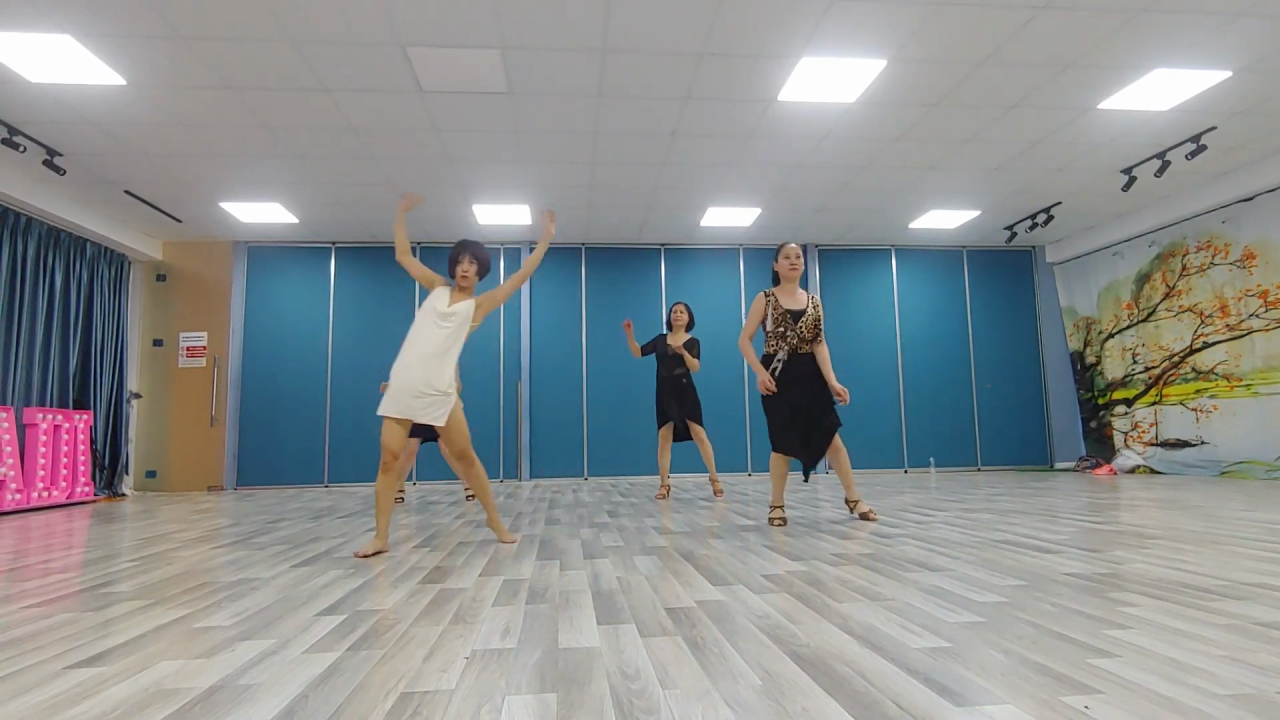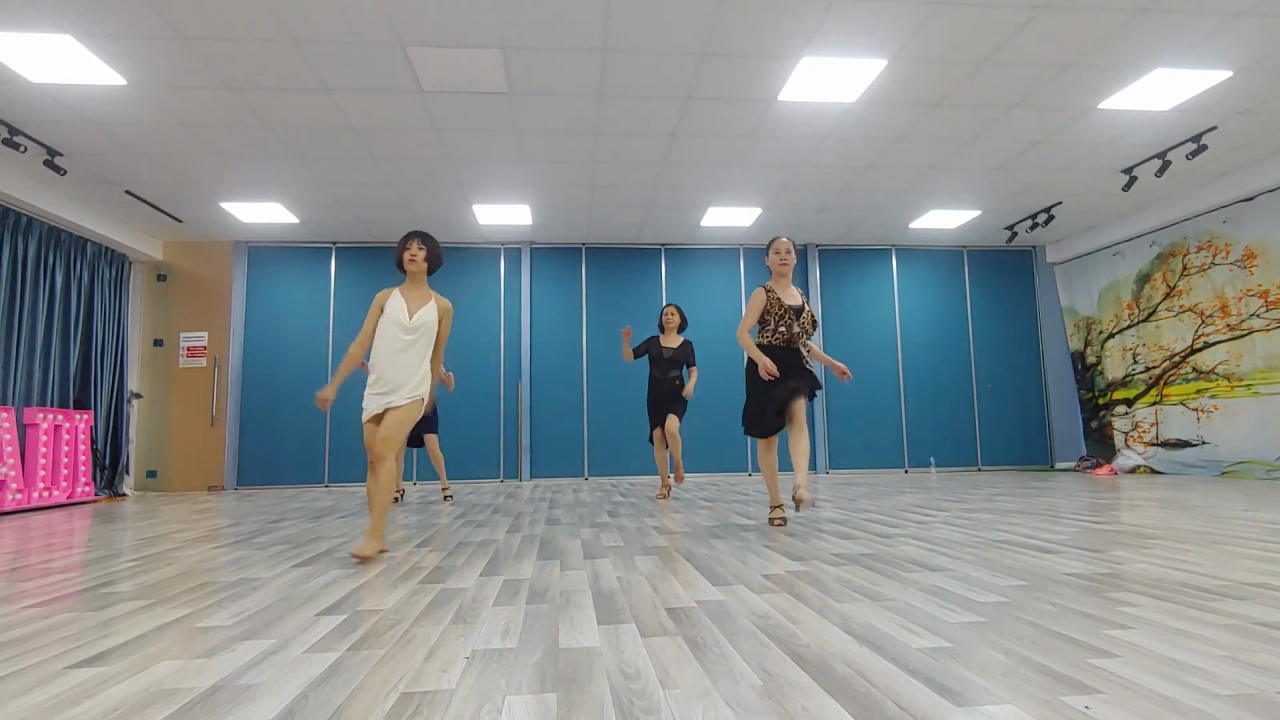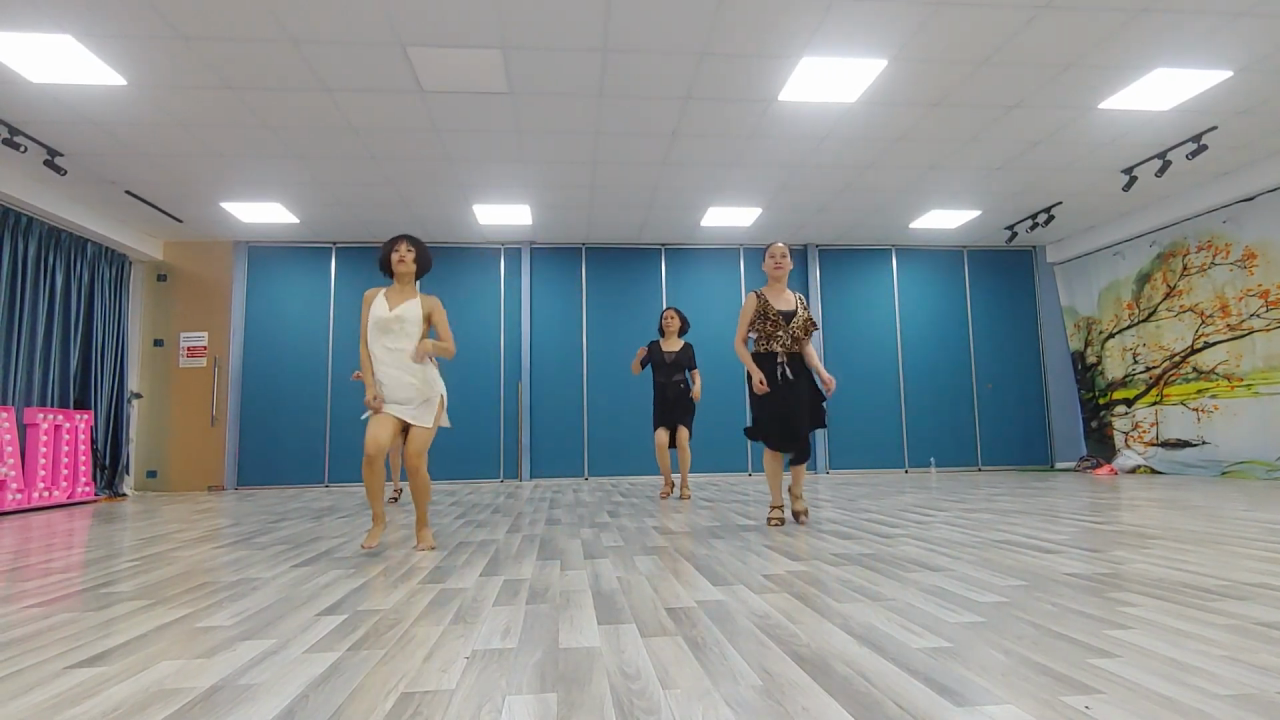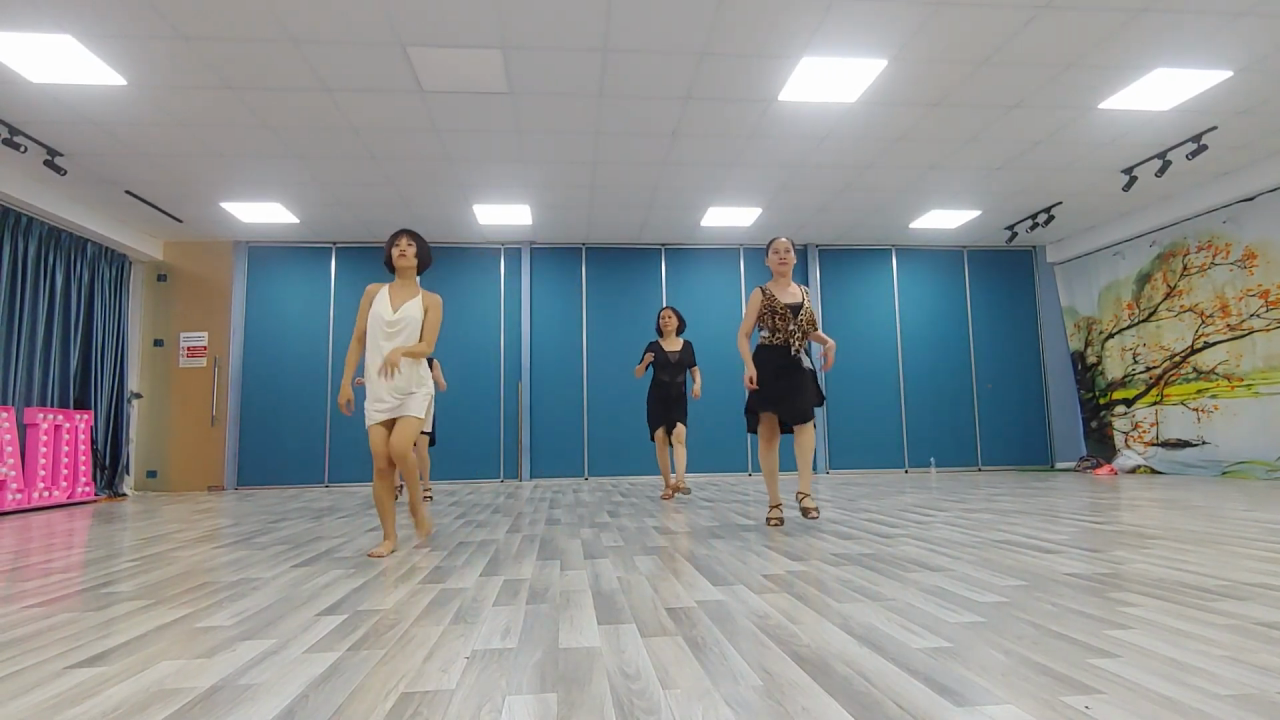
dt=0.4s
person 1, frame 1
left shoulder: (480, 304)
right shoulder: (437, 288)
left elbow: (523, 274)
right elbow: (404, 256)
left wrist: (545, 237)
right wrist: (402, 214)
left hip: (439, 391)
right hip: (403, 384)
left knee: (465, 455)
right knee: (389, 458)
left ankle: (495, 520)
right ankle: (381, 536)
person 1, frame 2
left shoulder: (441, 306)
right shoulder: (385, 297)
right elbow: (361, 344)
left wrist: (432, 393)
right wrist: (333, 385)
left hip: (412, 391)
right hip: (377, 390)
left knee: (384, 446)
right knee: (374, 459)
left ankle: (374, 534)
right ankle: (377, 537)
person 1, frame 3
left shoulder: (429, 304)
right shoulder: (371, 297)
left elbow: (450, 348)
right elbow: (364, 346)
left wrist: (430, 345)
right wrist: (370, 386)
left hip: (424, 393)
right hip: (387, 394)
left knee: (415, 462)
right knee: (372, 452)
left ankle: (423, 527)
right ankle: (378, 521)
person 1, frame 4
left shoulder: (431, 300)
right shoulder: (373, 292)
left elbow: (427, 348)
right elbow: (358, 341)
left wrist: (398, 352)
right wrist: (345, 383)
left hip: (413, 389)
right hip: (378, 393)
left knee: (401, 451)
right knee: (381, 465)
left ankle: (417, 506)
right ankle: (389, 536)
person 2, frame 1
left shoulder: (813, 302)
right shoulder: (764, 299)
left elbow: (819, 344)
right elbow: (744, 340)
left wrist: (832, 381)
right wrist: (759, 372)
left hip: (809, 374)
right hip: (778, 376)
left knee: (829, 436)
right knee: (784, 442)
left ankle: (853, 498)
right ankle: (777, 505)
person 2, frame 2
left shoulder: (800, 295)
right shoulder: (762, 293)
right elbow: (742, 333)
left wrist: (832, 363)
right wrist: (760, 359)
left hip: (794, 363)
right hip: (768, 367)
left knee: (798, 416)
right knee: (767, 435)
left ankle: (801, 485)
right ankle: (775, 504)
person 2, frame 3
left shoulder: (800, 301)
right shoulder: (755, 299)
left elbow: (804, 344)
right elbow: (739, 341)
left wrist: (821, 372)
right wrist: (753, 371)
left hip: (795, 373)
right hip: (766, 373)
left knee: (798, 436)
right knee: (774, 440)
left ankle: (797, 495)
right ankle: (776, 504)
person 2, frame 4
left shoulder: (804, 292)
right shoulder: (760, 294)
right elbow: (743, 335)
left wrist: (828, 341)
right wrist: (749, 366)
left hip: (798, 365)
right hip: (768, 364)
left knee: (803, 420)
right knee: (767, 432)
left ankle: (805, 492)
right ankle: (774, 503)
person 3, frame 1
left shoulder: (692, 342)
right shoulder: (660, 339)
left elbow: (695, 367)
right elbow: (638, 353)
left wrist: (683, 352)
right wrist: (629, 334)
left hip: (685, 392)
right hip: (664, 394)
left knee: (699, 434)
right knee: (664, 438)
left ankle: (714, 478)
right ankle: (664, 485)
person 3, frame 2
left shoulder: (686, 344)
right shoulder: (653, 341)
left elbow: (693, 370)
right elbow: (629, 357)
left wrist: (691, 384)
right wrist: (626, 340)
left hip: (677, 395)
right hip: (655, 395)
left knee: (671, 428)
right knee: (658, 438)
left ankle: (678, 463)
right ankle: (665, 484)
person 3, frame 3
left shoulder: (687, 347)
right shoulder: (654, 346)
left elbow: (694, 372)
right elbow: (636, 370)
left wrist: (697, 385)
right wrist: (638, 358)
left hip: (683, 399)
right hip: (661, 400)
left knee: (682, 441)
right knee: (661, 442)
left ankle: (684, 485)
right ankle: (668, 482)
person 3, frame 4
left shoulder: (687, 345)
right shoulder: (653, 346)
left elbow: (694, 369)
right elbow: (638, 373)
left wrist: (697, 383)
right wrist: (645, 362)
left hip: (679, 399)
right hip: (657, 399)
left knee: (679, 436)
right knee: (661, 440)
left ankle: (680, 481)
right ankle: (668, 484)
